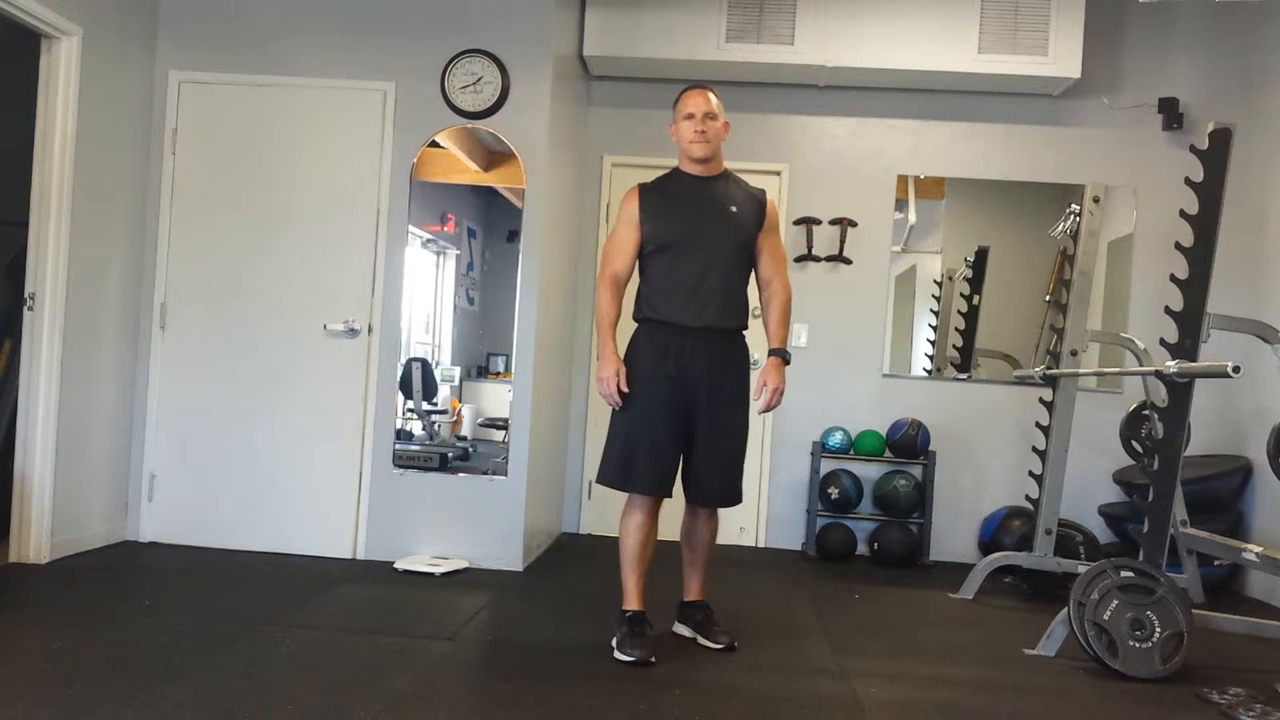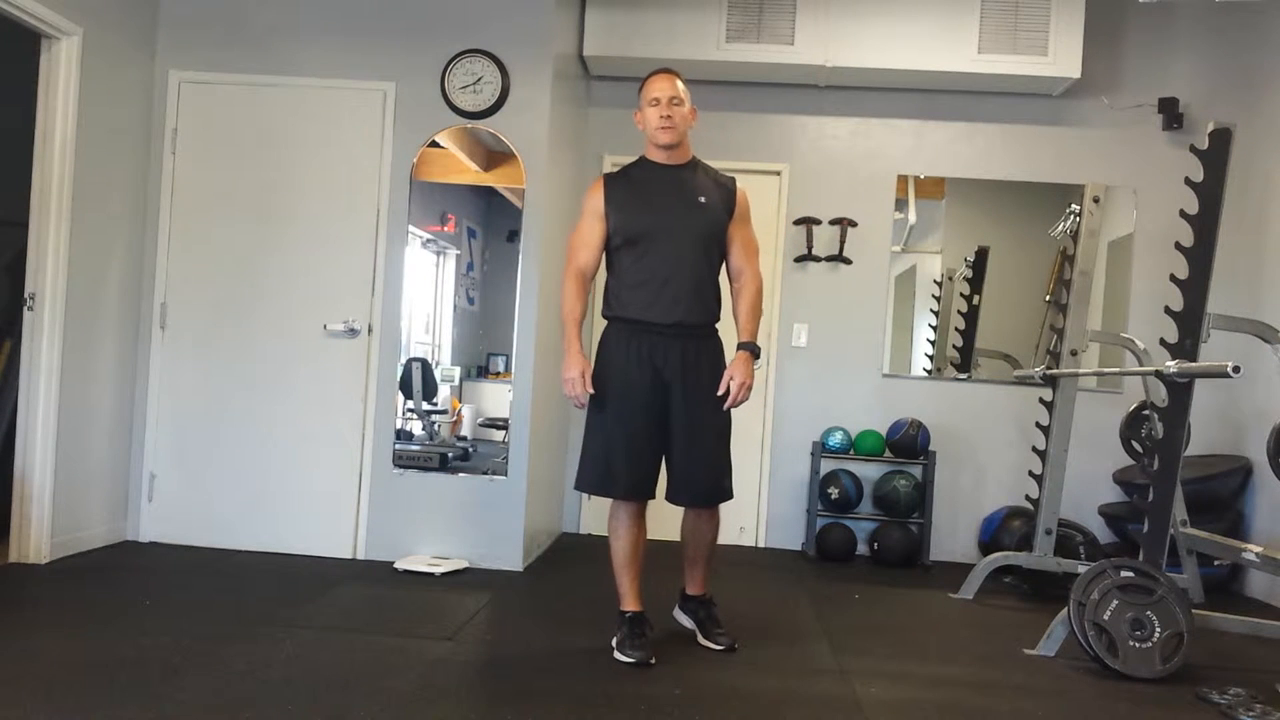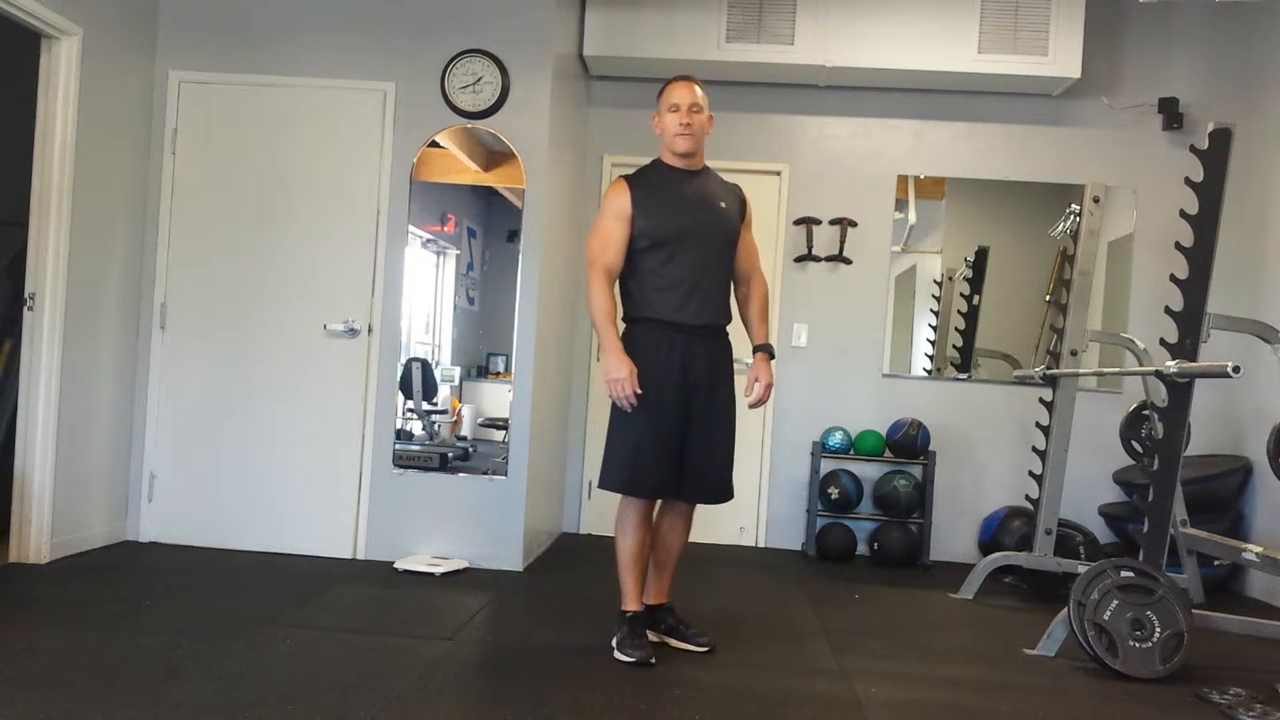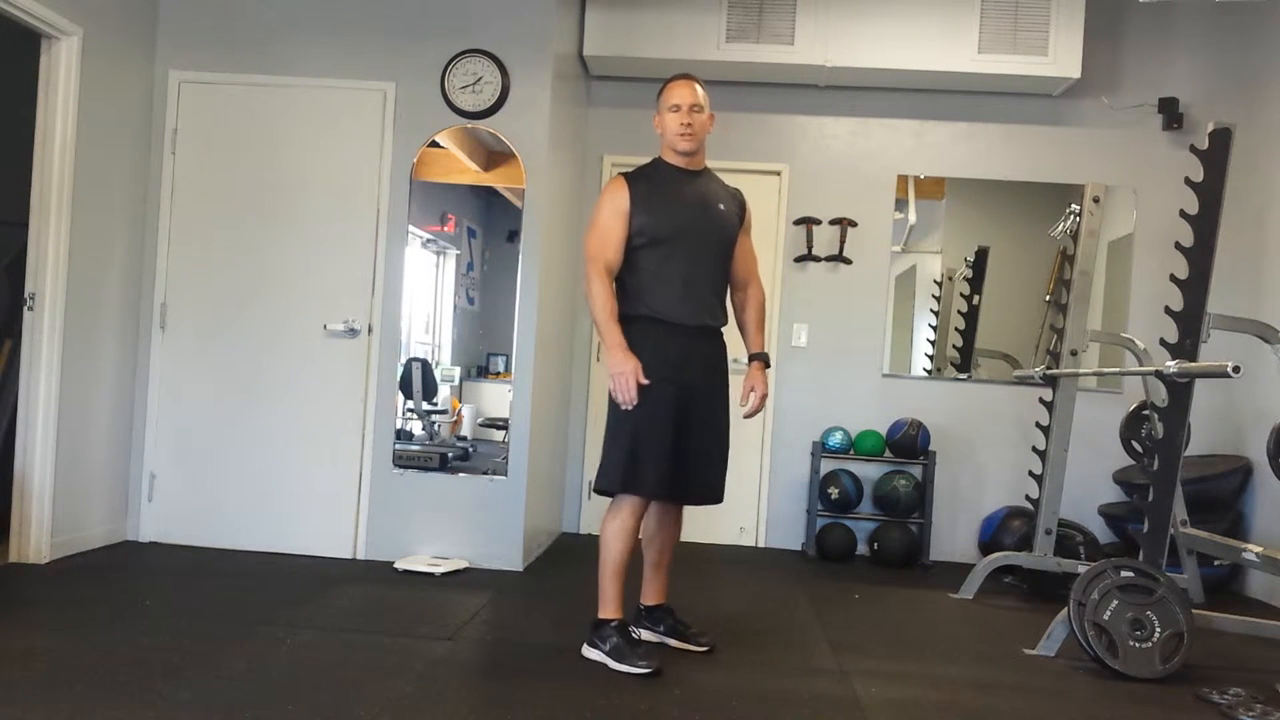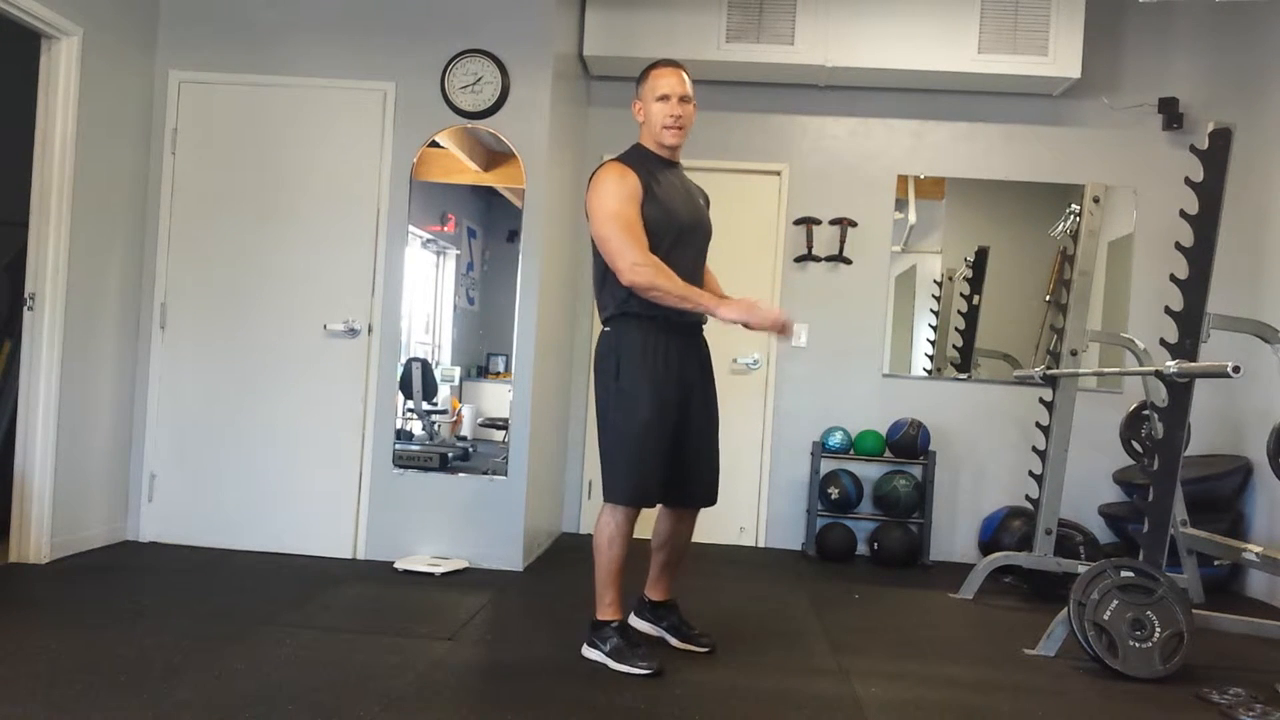
dt=1s
person 1, frame 1
left shoulder: (755, 204)
right shoulder: (644, 199)
left elbow: (774, 284)
right elbow: (613, 276)
left wrist: (776, 356)
right wrist: (607, 350)
left hip: (724, 357)
right hip: (656, 352)
left knee: (708, 495)
right knee: (644, 490)
left ankle: (693, 606)
right ankle: (632, 615)
person 1, frame 2
left shoulder: (725, 192)
right shoulder: (609, 189)
left elbow: (745, 275)
right elbow: (578, 270)
left wrist: (746, 350)
right wrist: (572, 349)
left hip: (699, 352)
right hip: (628, 350)
left knee: (703, 492)
right knee: (628, 492)
left ankle: (695, 599)
right ankle: (631, 616)
person 1, frame 3
left shoulder: (732, 198)
right shoulder: (629, 191)
left elbow: (749, 280)
right elbow: (600, 274)
left wrist: (762, 350)
right wrist: (612, 351)
left hip: (711, 354)
right hip: (651, 349)
left knee: (687, 491)
right knee: (639, 489)
left ankle: (658, 607)
right ankle: (630, 616)
person 1, frame 4
left shoulder: (732, 202)
right shoulder: (628, 189)
left elbow: (747, 286)
right elbow: (599, 272)
left wrist: (757, 359)
right wrist: (617, 349)
left hip: (707, 355)
right hip: (649, 350)
left knee: (674, 492)
right knee: (634, 490)
left ankle: (654, 611)
right ankle: (607, 627)
person 1, frame 5
left shoulder: (694, 193)
right shoulder: (618, 178)
right elbow: (634, 269)
left wrist: (740, 311)
right wrist: (720, 306)
left hip: (690, 349)
right hip: (637, 346)
left knee: (689, 491)
right knee: (627, 493)
left ankle: (656, 605)
right ankle: (605, 627)
